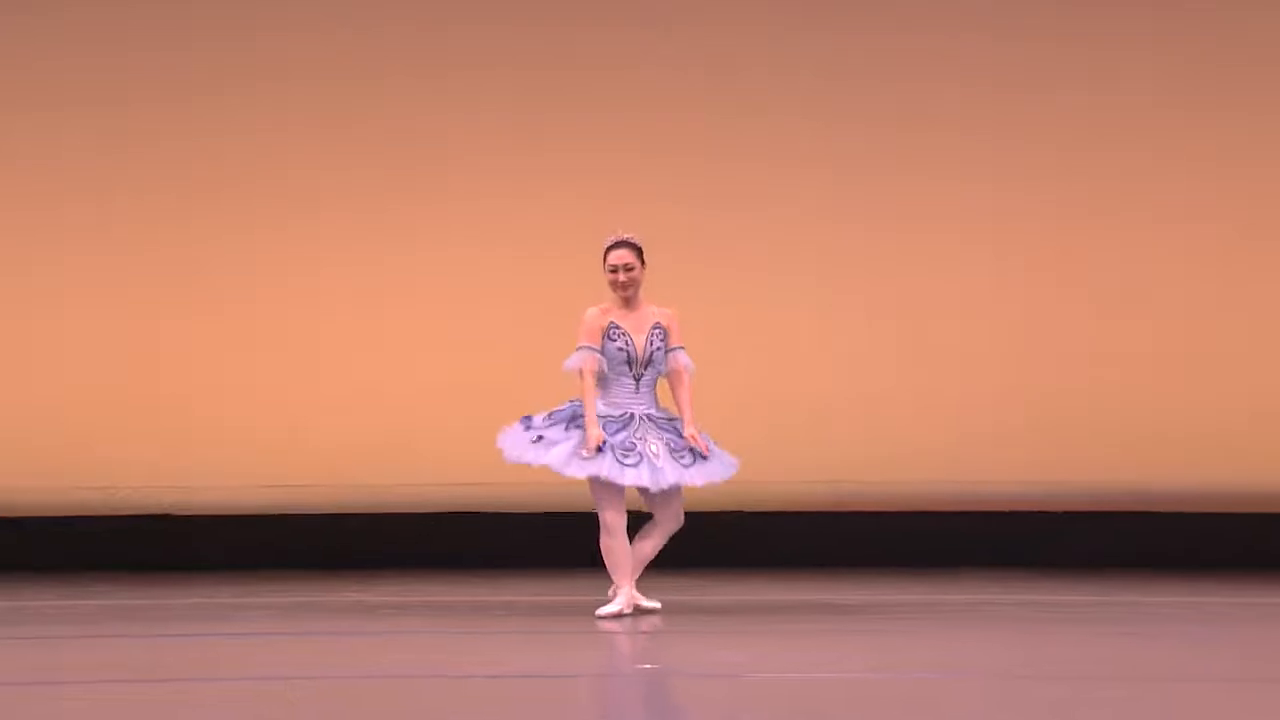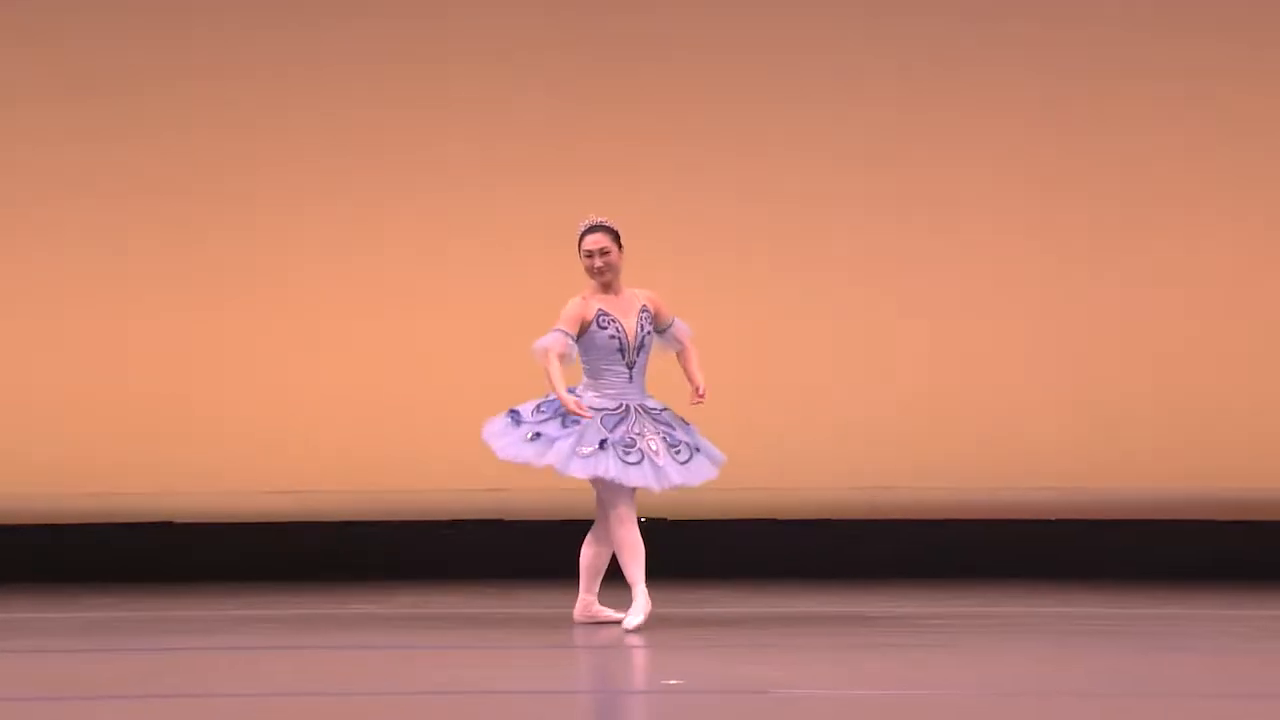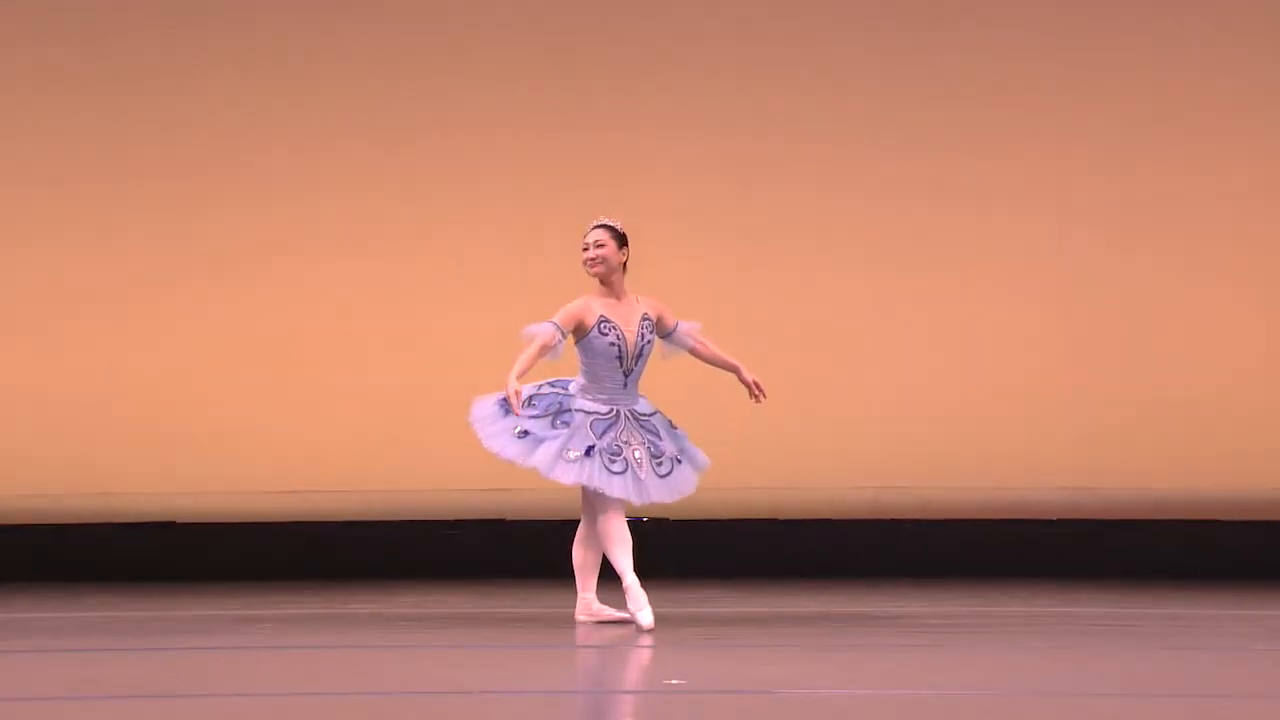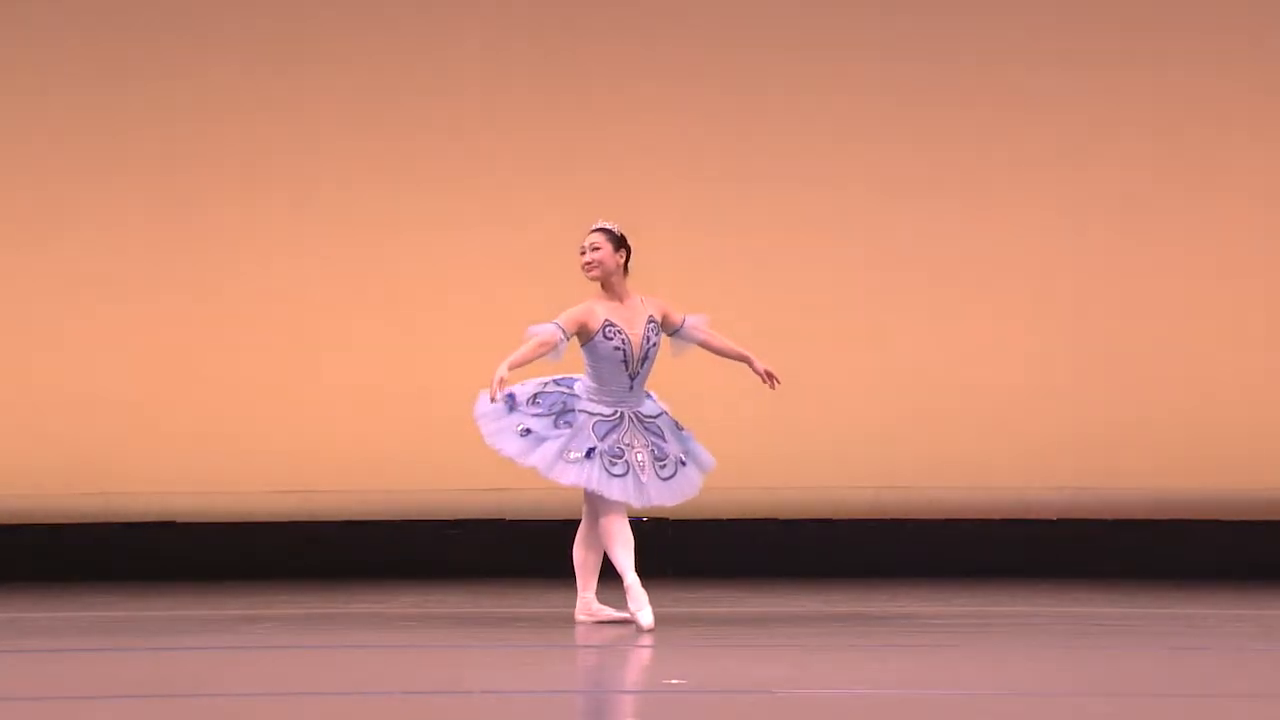
dt=0.7s
person 1, frame 1
left shoulder: (666, 318)
right shoulder: (595, 317)
left elbow: (679, 374)
right elbow: (586, 376)
left wrist: (689, 424)
right wrist: (591, 425)
left hip: (653, 426)
right hip: (607, 425)
left knee: (670, 516)
right knee: (612, 518)
left ankle: (626, 583)
right ankle: (623, 591)
person 1, frame 2
left shoulder: (648, 301)
right shoulder: (580, 307)
left elbow: (681, 340)
right elbow: (551, 353)
left wrist: (696, 378)
right wrist: (562, 394)
left hip: (640, 418)
right hip: (596, 418)
left knee: (612, 515)
right knee: (621, 509)
left ankle: (587, 603)
right ankle: (640, 596)
person 1, frame 3
left shoulder: (650, 309)
right shoulder: (582, 309)
left elbow: (693, 341)
right elbow: (541, 341)
left wrist: (739, 370)
right wrist: (514, 377)
left hip: (630, 418)
right hip: (588, 417)
left knee: (596, 510)
right knee: (608, 507)
left ankle: (587, 601)
right ankle: (632, 584)
person 1, frame 4
left shoulder: (655, 308)
right shoulder: (587, 313)
left elbow: (700, 334)
right elbow: (544, 339)
left wrist: (750, 359)
right wrist: (506, 366)
left hip: (635, 419)
right hip: (593, 419)
left knee: (598, 512)
right knee: (610, 507)
left ankle: (587, 601)
